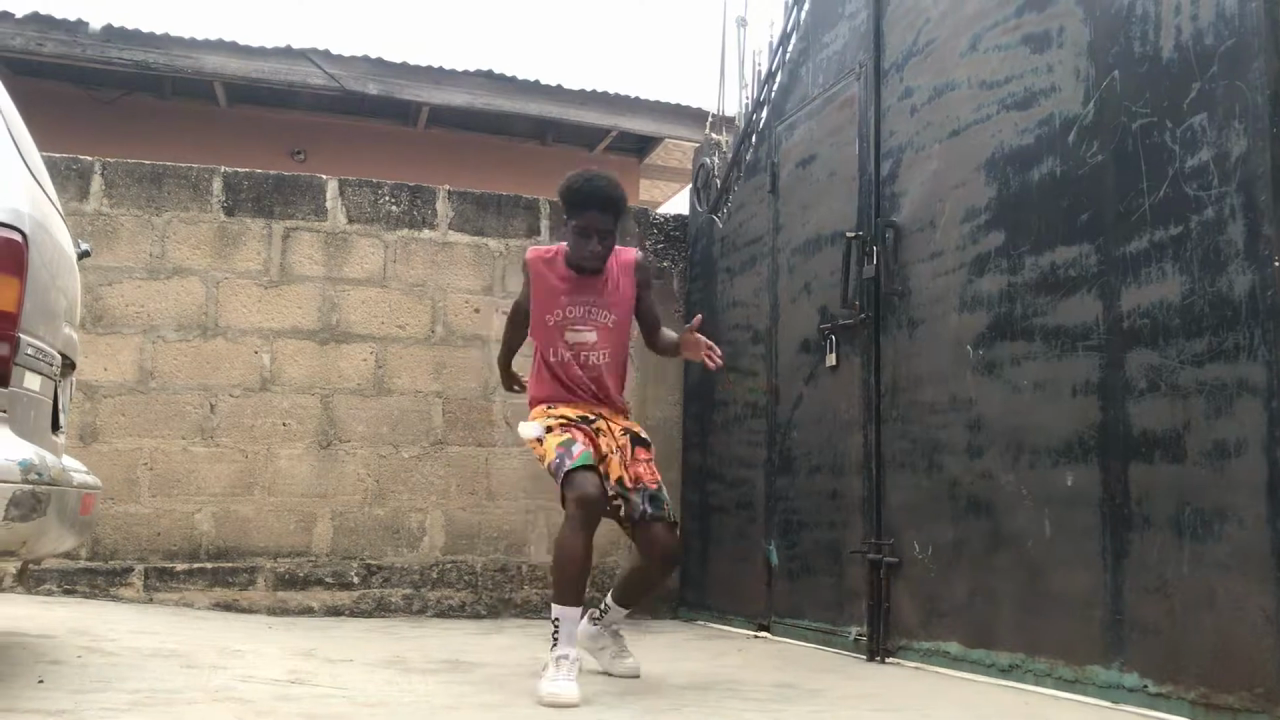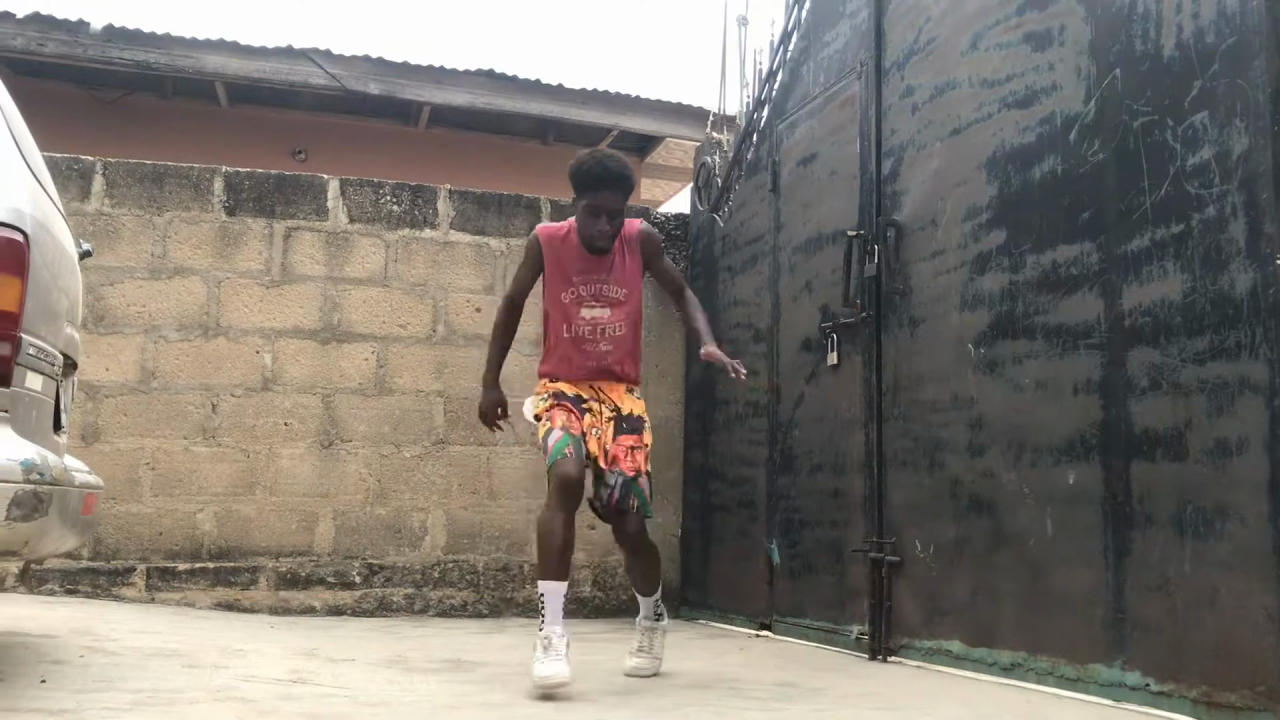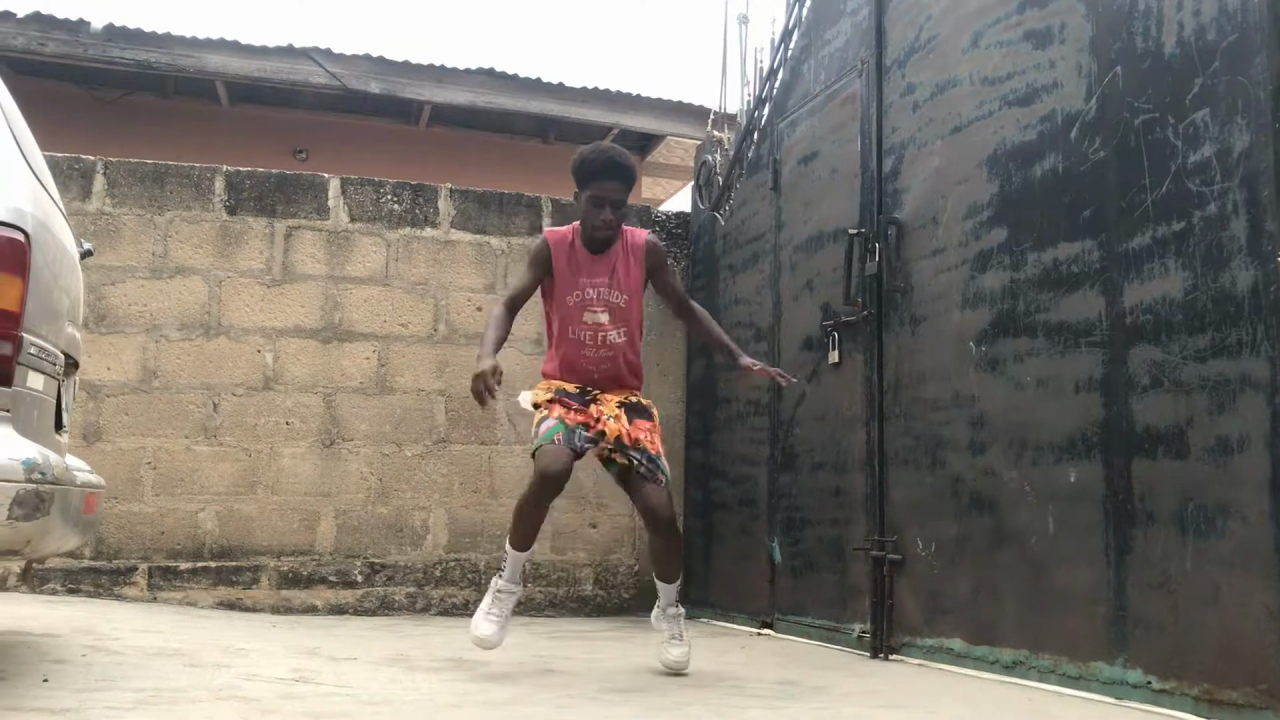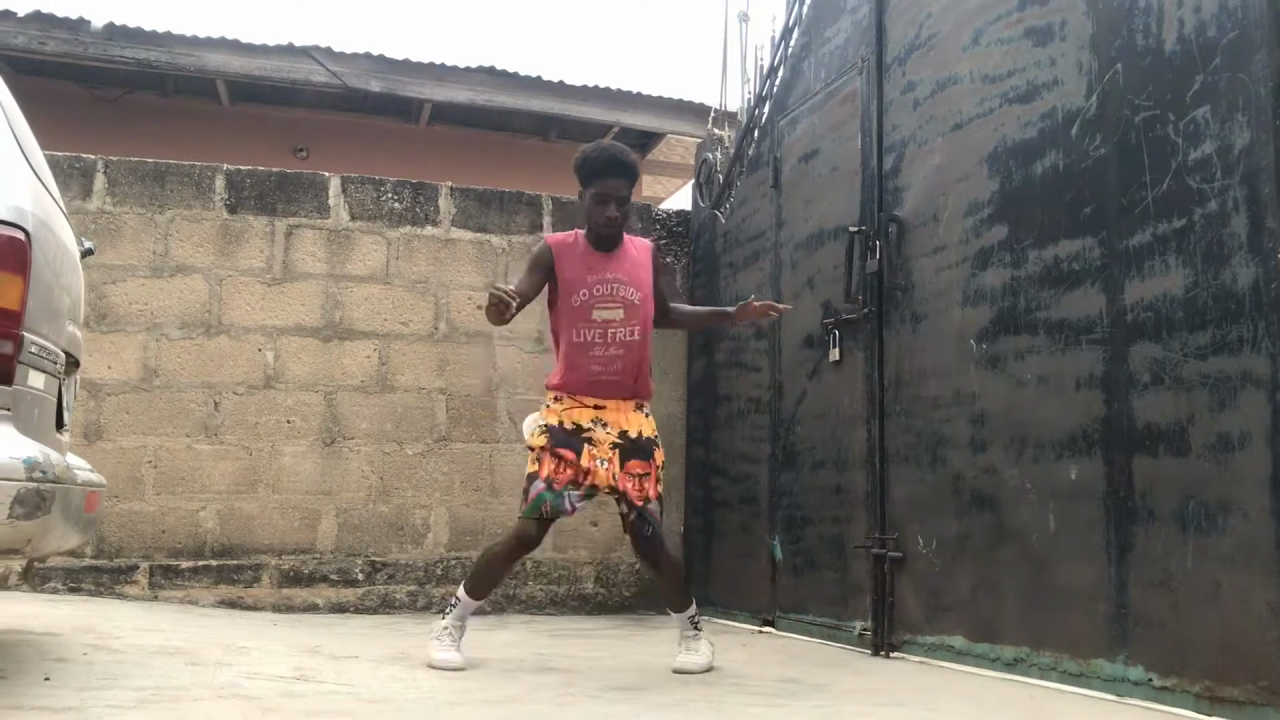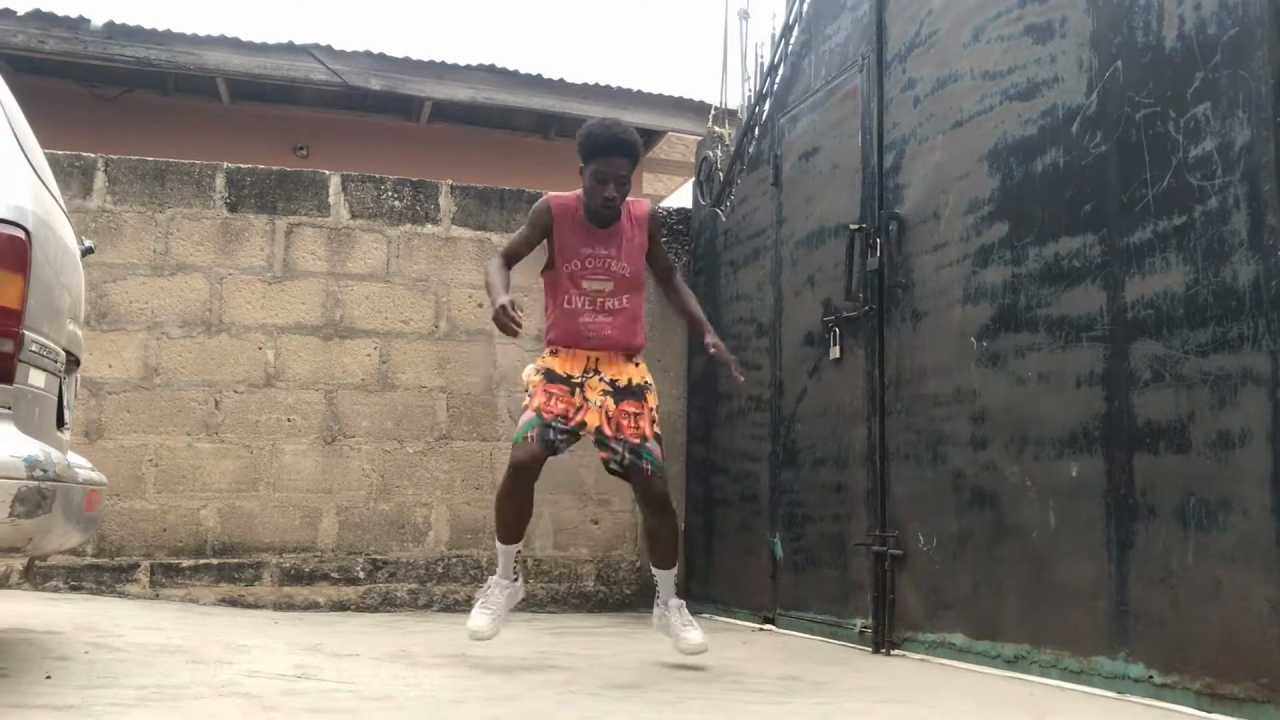
dt=0.1s
person 1, frame 1
left shoulder: (635, 268)
right shoulder: (537, 263)
left elbow: (655, 334)
right elbow: (520, 318)
left wrist: (687, 344)
right wrist: (505, 368)
left hip: (617, 419)
right hip: (559, 415)
left knee: (665, 546)
right knee: (588, 505)
left ankle: (605, 624)
right ankle: (563, 651)
person 1, frame 2
left shoulder: (643, 239)
right shoulder: (545, 241)
left elbow: (681, 293)
right elbow: (512, 306)
left wrist: (709, 344)
right wrist: (490, 384)
left hip: (620, 399)
right hip: (562, 393)
left knee: (631, 530)
right knee: (566, 479)
left ankle: (651, 620)
right ankle: (552, 630)
person 1, frame 3
left shoulder: (644, 247)
right shoulder: (551, 246)
left elbow: (684, 306)
right elbow: (508, 306)
left wrist: (741, 357)
right wrist: (487, 357)
left hip: (625, 399)
right hip: (564, 391)
left knee: (660, 512)
right knee: (550, 471)
left ankle: (669, 611)
right ankle: (508, 580)
person 1, frame 4
left shoulder: (645, 252)
right shoulder: (555, 249)
left elbow: (662, 313)
right elbow: (507, 310)
left wrist: (732, 315)
right wrist: (499, 304)
left hip: (629, 418)
right hip: (567, 412)
left knee: (650, 544)
right knee: (527, 532)
left ankle: (691, 631)
right ankle: (453, 621)
person 1, frame 5
left shoulder: (645, 218)
right shoulder: (554, 211)
left elbow: (669, 279)
right elbow: (502, 259)
left wrist: (708, 334)
right wrist: (499, 296)
left hip: (625, 375)
right hip: (564, 367)
left knee: (655, 491)
right knee: (521, 463)
left ankle: (669, 602)
right ankle: (505, 577)
